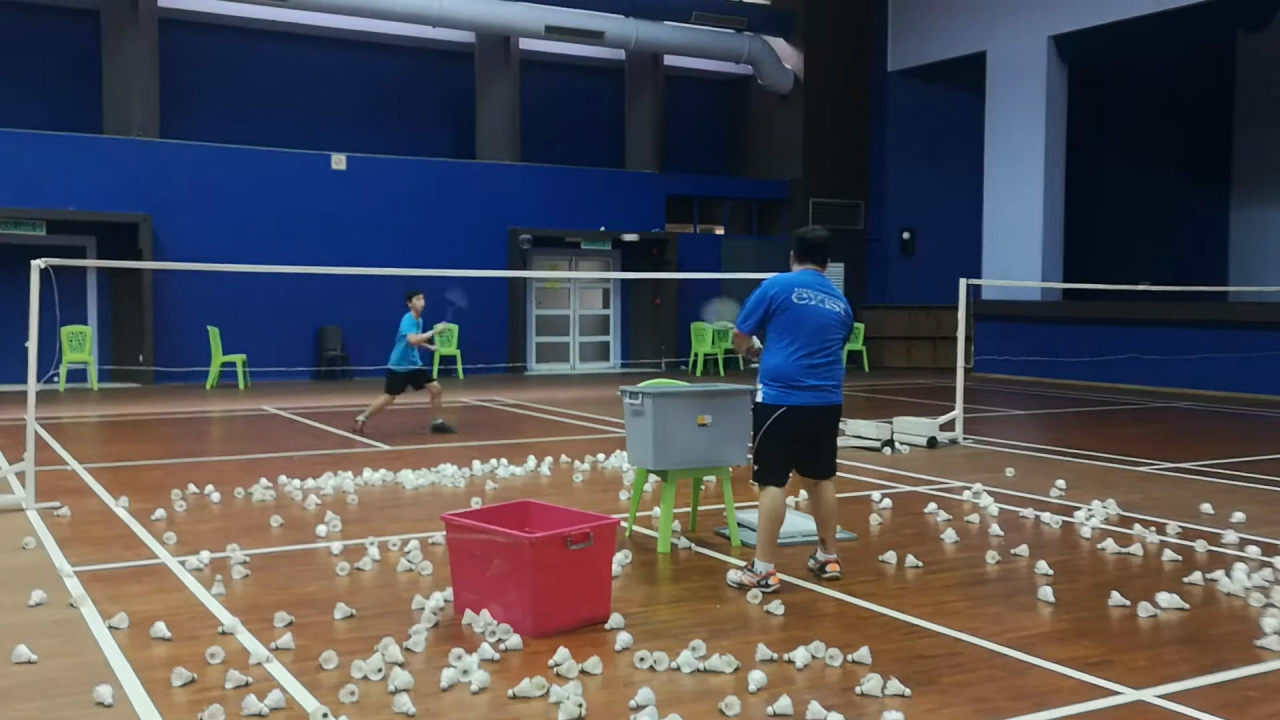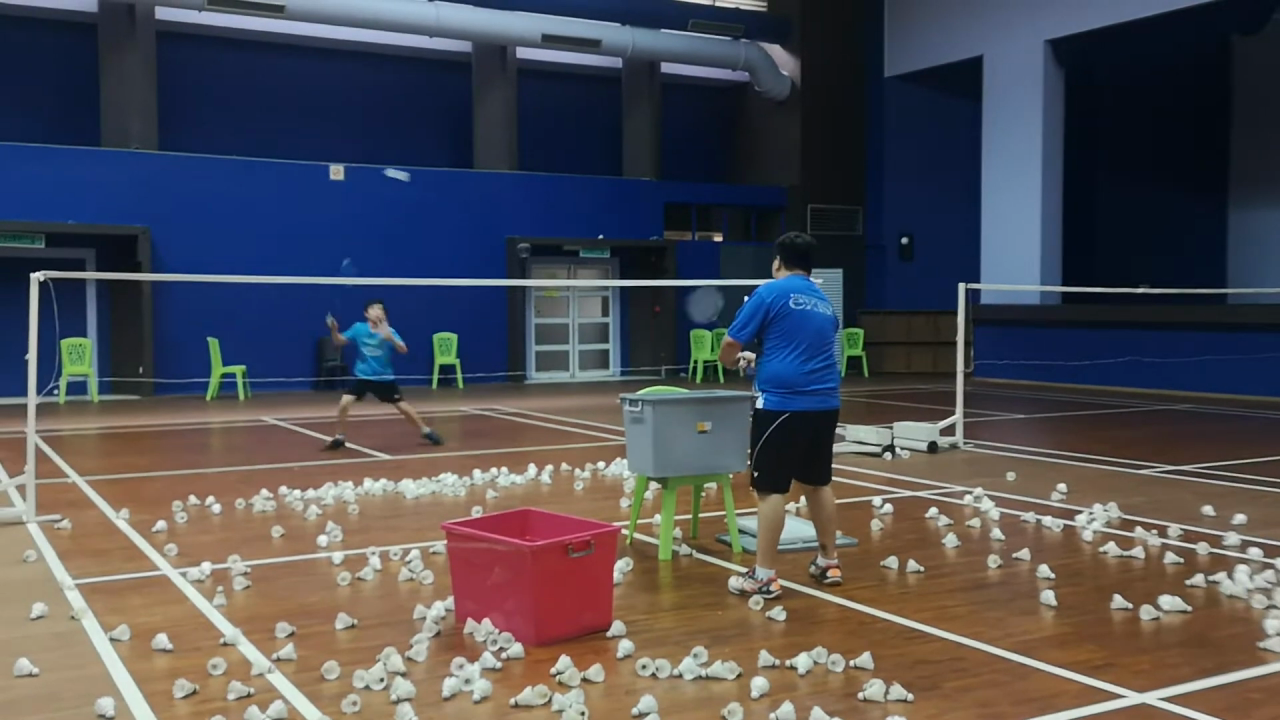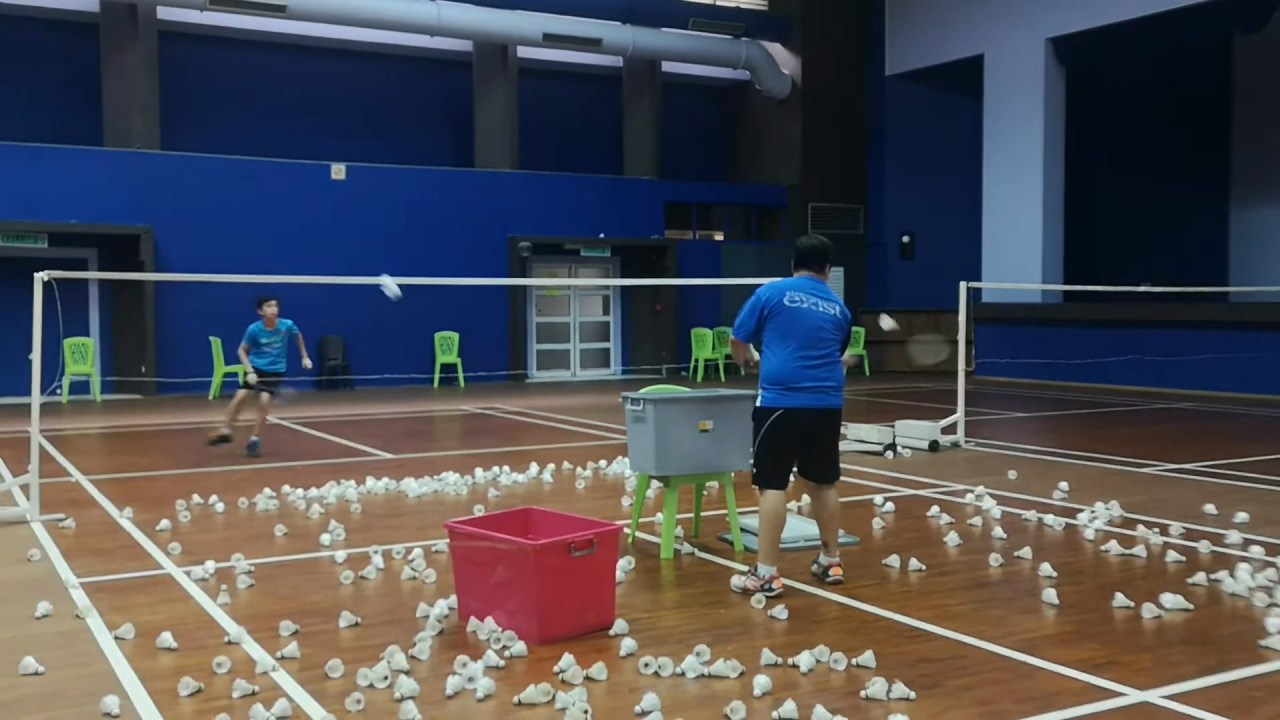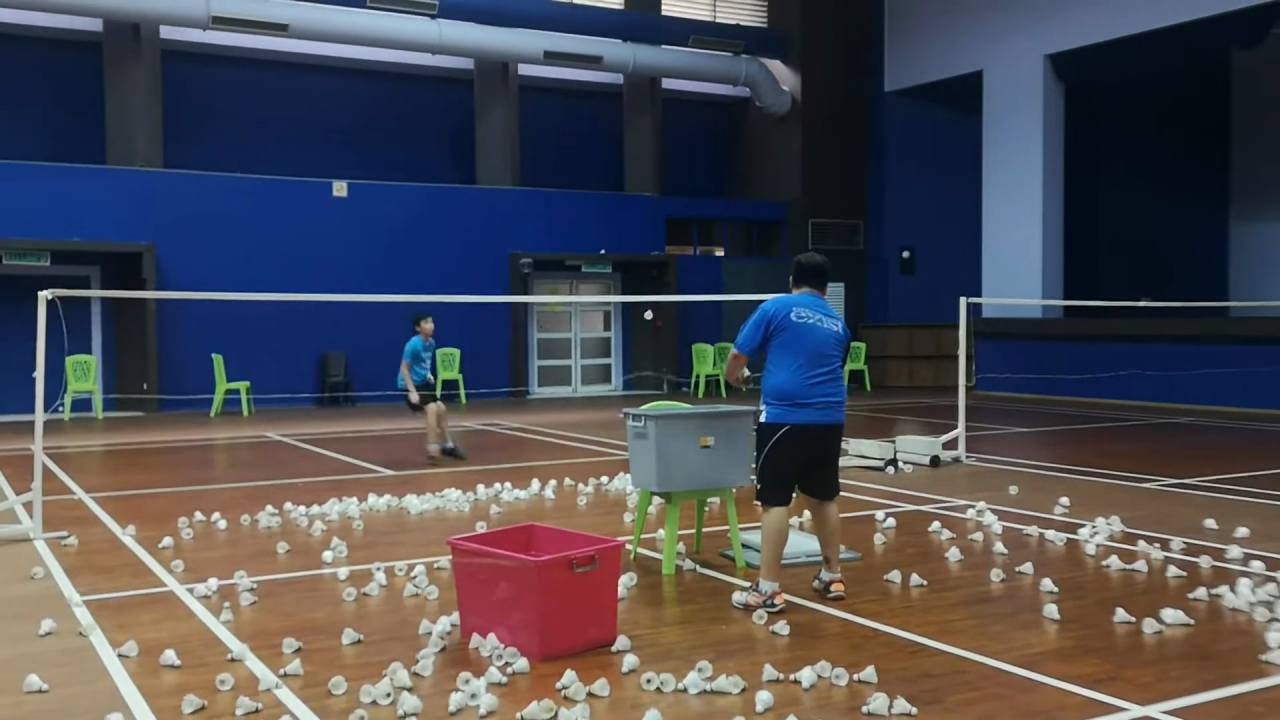
dt=1s
person 1, frame 1
left shoulder: (776, 286)
right shoulder: (841, 302)
left elbow: (739, 336)
left wrist: (752, 349)
left hip: (782, 398)
right hip: (827, 400)
left knee: (772, 482)
right knee: (821, 478)
left ankle: (763, 570)
right ankle: (828, 557)
person 1, frame 2
left shoulder: (770, 293)
right shoulder: (824, 303)
left elbow: (731, 345)
left wrist: (730, 361)
right wrist: (758, 359)
left hip: (782, 404)
right hip: (825, 404)
left knee: (771, 488)
right knee: (818, 483)
left ankle: (764, 576)
right ankle: (829, 563)
person 1, frame 3
left shoulder: (771, 293)
right shoulder: (838, 308)
left elbow: (737, 342)
left wrist: (750, 363)
left hip: (781, 402)
right hip: (827, 404)
left knee: (772, 485)
right knee: (823, 482)
left ankle: (766, 574)
right ankle: (830, 561)
person 1, frame 4
left shoulder: (775, 308)
right shoulder: (838, 324)
left elbow: (737, 355)
left wrist: (734, 377)
left hip: (785, 418)
right hip: (829, 419)
left knee: (775, 501)
right knee: (823, 498)
left ankle: (768, 589)
right ankle: (832, 576)
